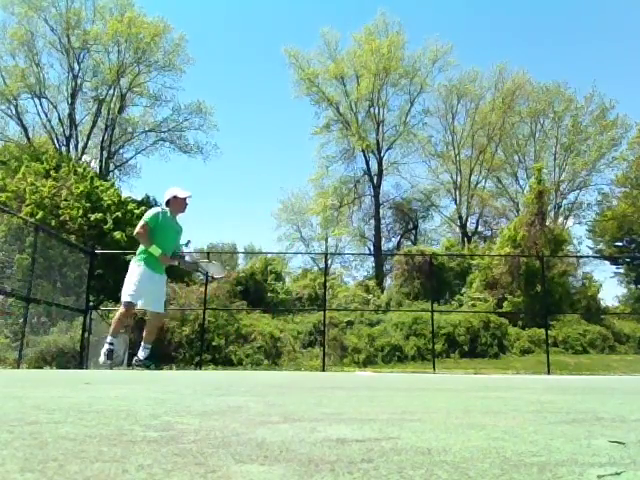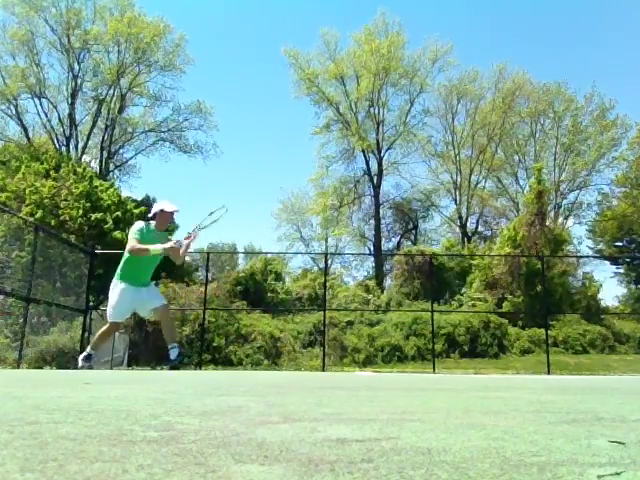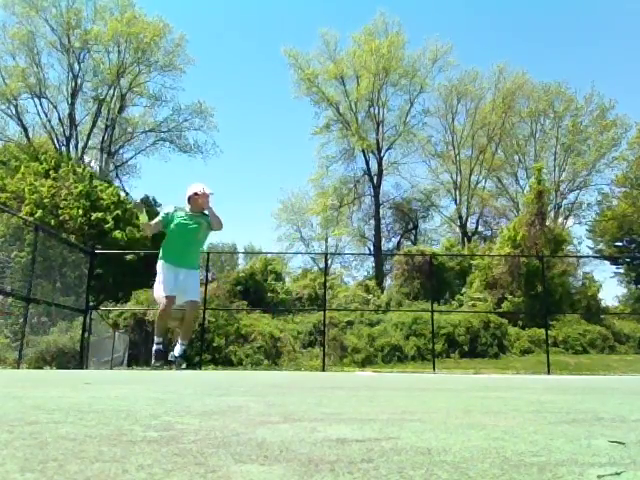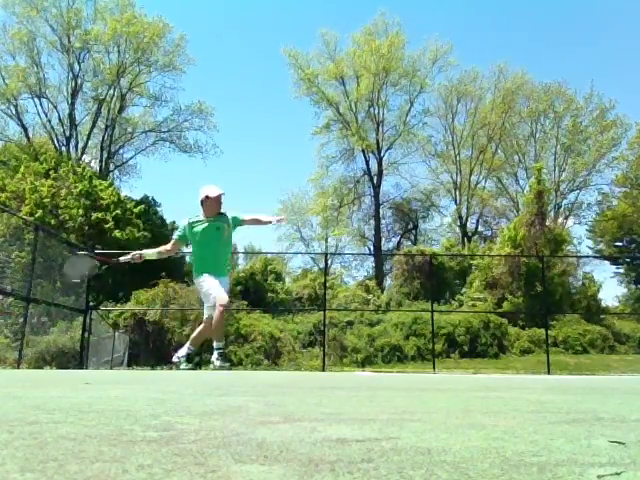
dt=0.4s
person 1, frame 1
left shoulder: (177, 227)
right shoulder: (157, 213)
right elbow: (139, 232)
left wrist: (180, 260)
right wrist: (158, 253)
left hip: (158, 274)
right hip: (142, 267)
left knee: (156, 316)
right knee: (128, 307)
left ankle: (141, 356)
right ankle: (109, 348)
person 1, frame 2
left shoulder: (167, 239)
right shoulder: (140, 227)
left elbow: (179, 259)
right elbow: (132, 249)
left wrist: (188, 242)
right wrist: (162, 248)
left hip: (146, 286)
right hip: (124, 285)
left knee: (164, 312)
right knee: (114, 325)
left ankle: (174, 356)
right ankle: (87, 355)
person 1, frame 3
left shoulder: (207, 219)
right shoulder: (173, 213)
left elbow: (218, 226)
right elbow: (148, 230)
left wrist: (207, 207)
left hip: (191, 270)
right hip: (169, 266)
left knee: (193, 307)
right knee: (166, 303)
left ankle: (178, 353)
right ankle: (158, 346)
person 1, frame 4
left shoulder: (227, 220)
right shoulder: (189, 225)
left elbow: (252, 220)
right elbow: (168, 250)
left wrist: (270, 220)
right wrist: (143, 254)
left hip: (223, 279)
right hip: (205, 277)
left knee: (210, 322)
right knee: (222, 303)
left ankle: (182, 354)
right ankle: (219, 353)
